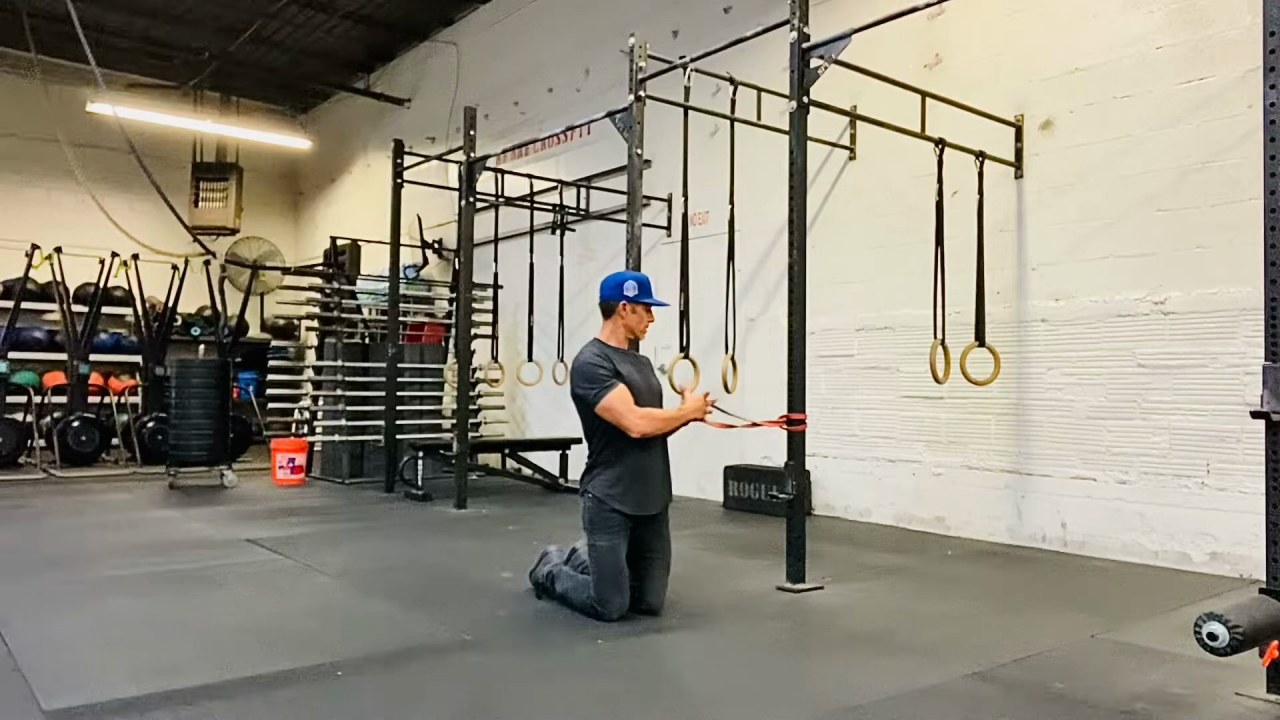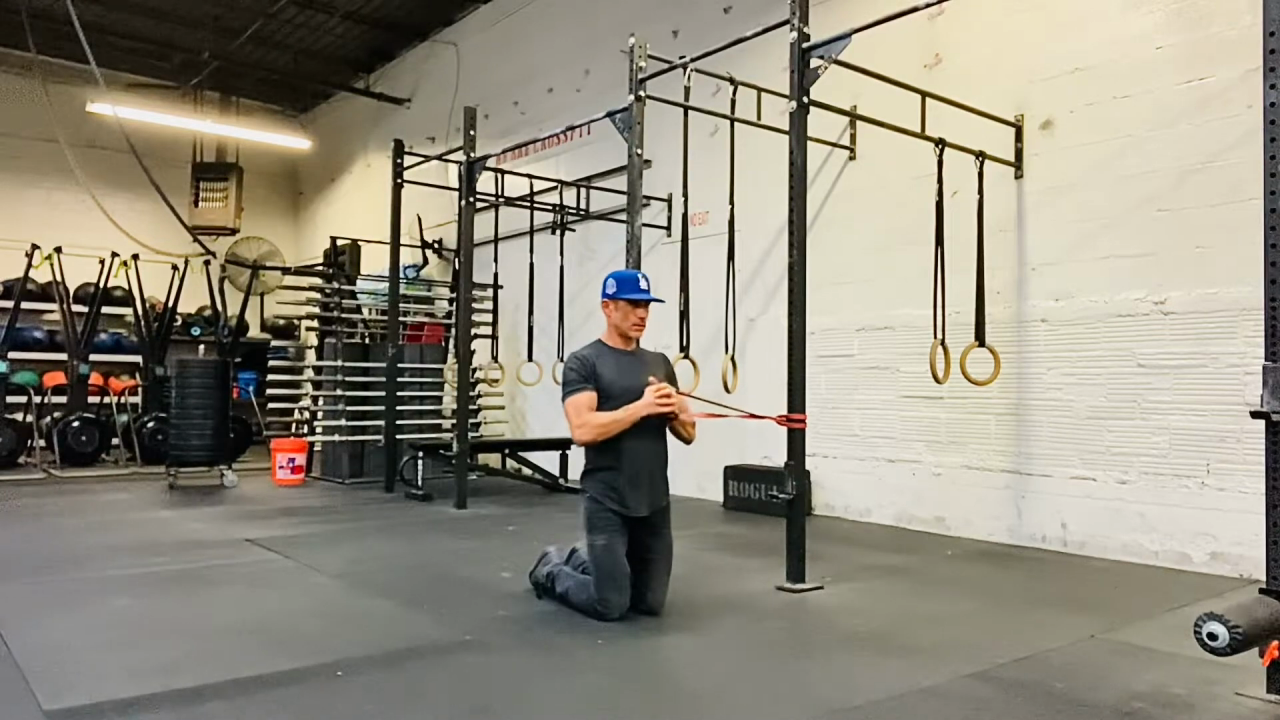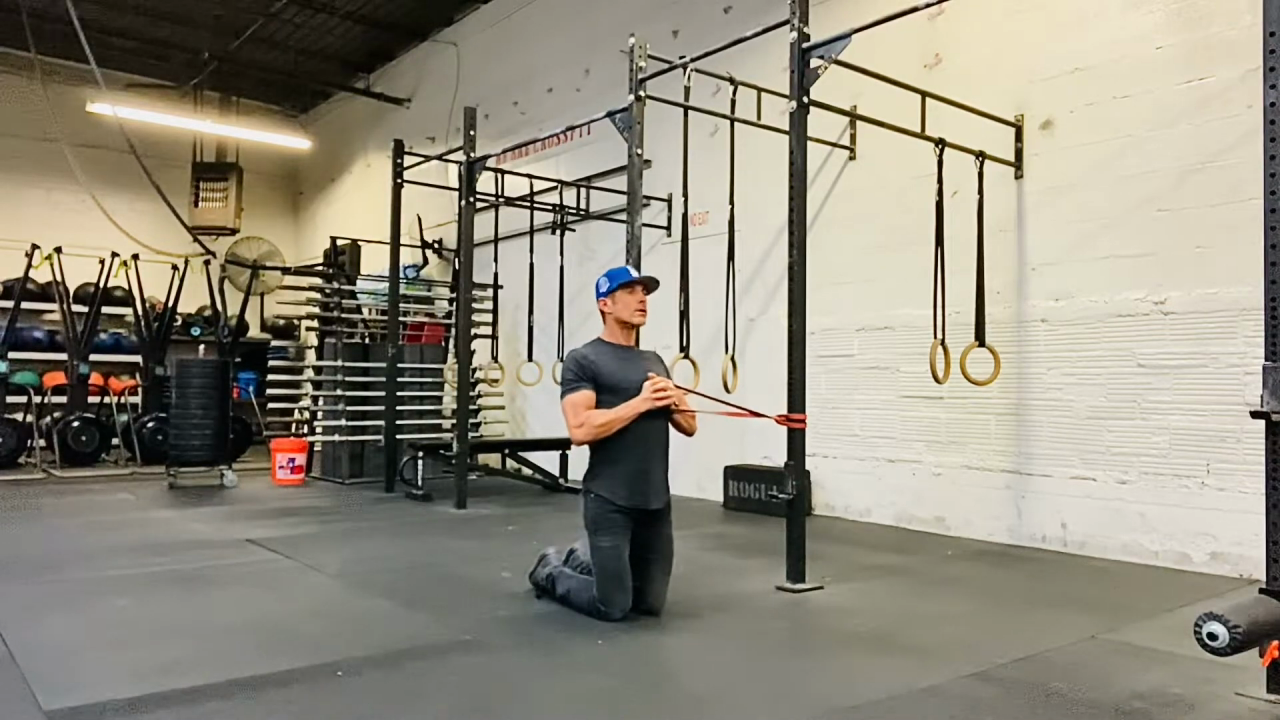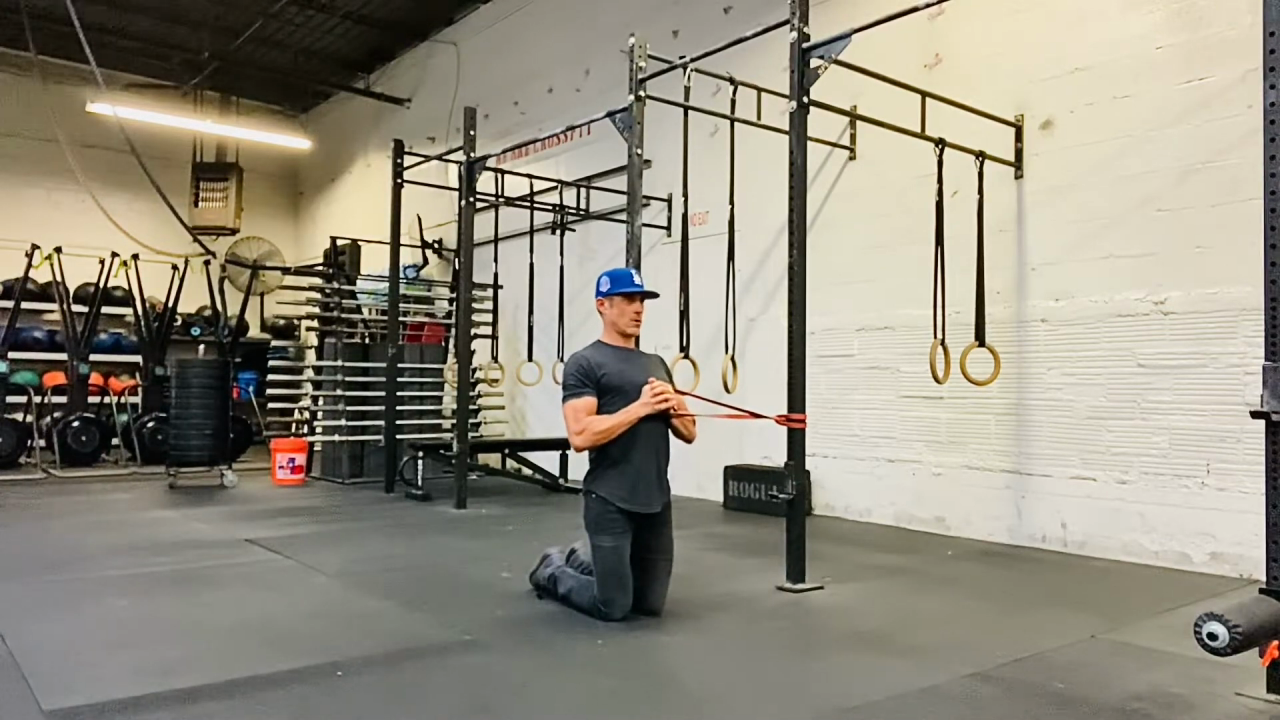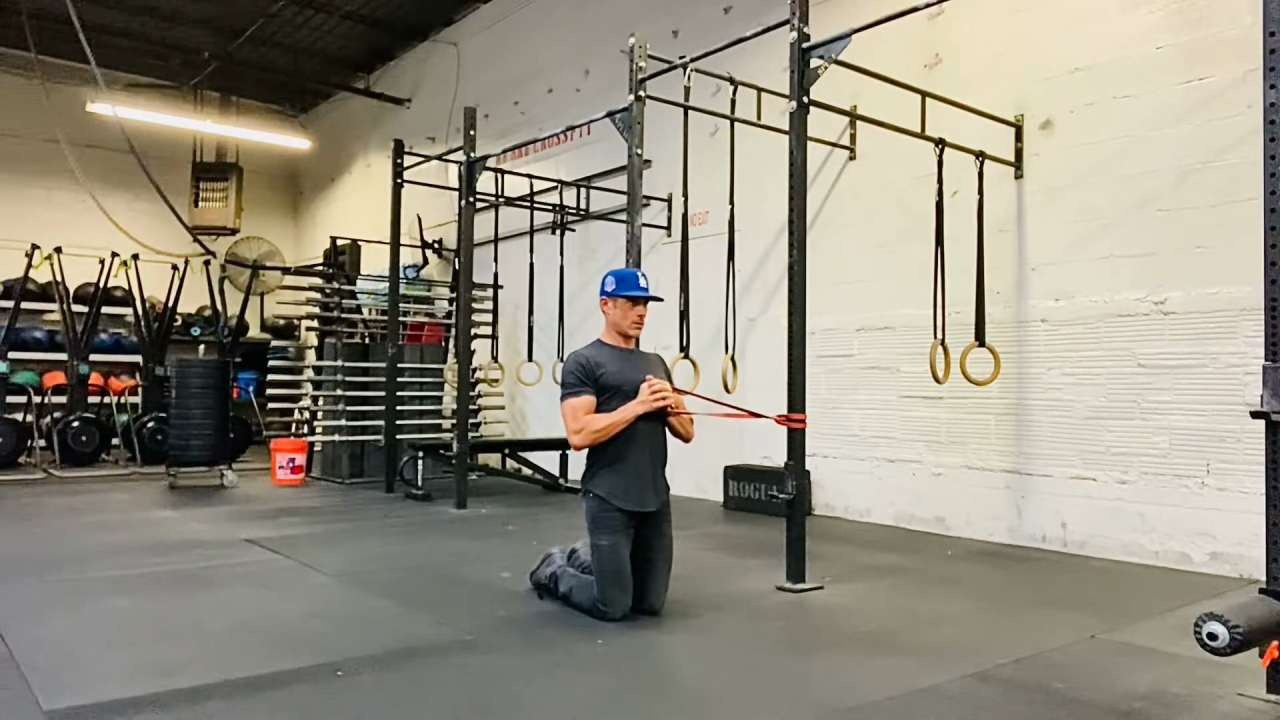
dt=1s
person 1, frame 1
left shoulder: (642, 363)
right shoulder: (591, 363)
right elbow: (636, 424)
left wrist: (689, 414)
right wrist: (688, 410)
left hip: (651, 499)
right hip: (610, 501)
left knee: (649, 603)
right knee: (611, 607)
left ankle: (584, 560)
right ankle: (550, 570)
person 1, frame 2
left shoulder: (659, 363)
right shoulder: (584, 362)
left elbow: (688, 433)
right elbow: (582, 430)
left wrist: (672, 409)
right wrist: (641, 407)
left hip: (654, 500)
right hip: (607, 500)
left knee: (650, 603)
right knee: (610, 606)
left ankle: (584, 559)
right ankle: (551, 571)
person 1, frame 3
left shoulder: (654, 361)
right shoulder: (583, 360)
left elbow: (689, 426)
right elbow: (580, 429)
left wrist: (671, 398)
right wrist: (641, 402)
left hip: (655, 499)
right hip: (609, 500)
left knee: (650, 604)
right knee: (613, 607)
left ankle: (581, 560)
right ankle: (551, 571)
person 1, frame 4
left shoulder: (656, 364)
right shoulder: (584, 363)
left elbow: (688, 433)
right elbow: (580, 436)
left wrist: (673, 405)
right wrist: (640, 407)
left hip: (656, 501)
right hip: (610, 502)
left knee: (650, 604)
right knee: (614, 608)
left ankle: (582, 559)
right ankle: (551, 572)
person 1, frame 5
left shoulder: (656, 363)
right shoulder: (584, 362)
left elbow: (686, 432)
right elbow: (578, 434)
left wrist: (670, 404)
right wrist: (638, 406)
left hip: (655, 498)
right hip: (610, 500)
left knee: (650, 603)
right knee: (614, 607)
left ankle: (585, 559)
right ankle: (553, 571)
